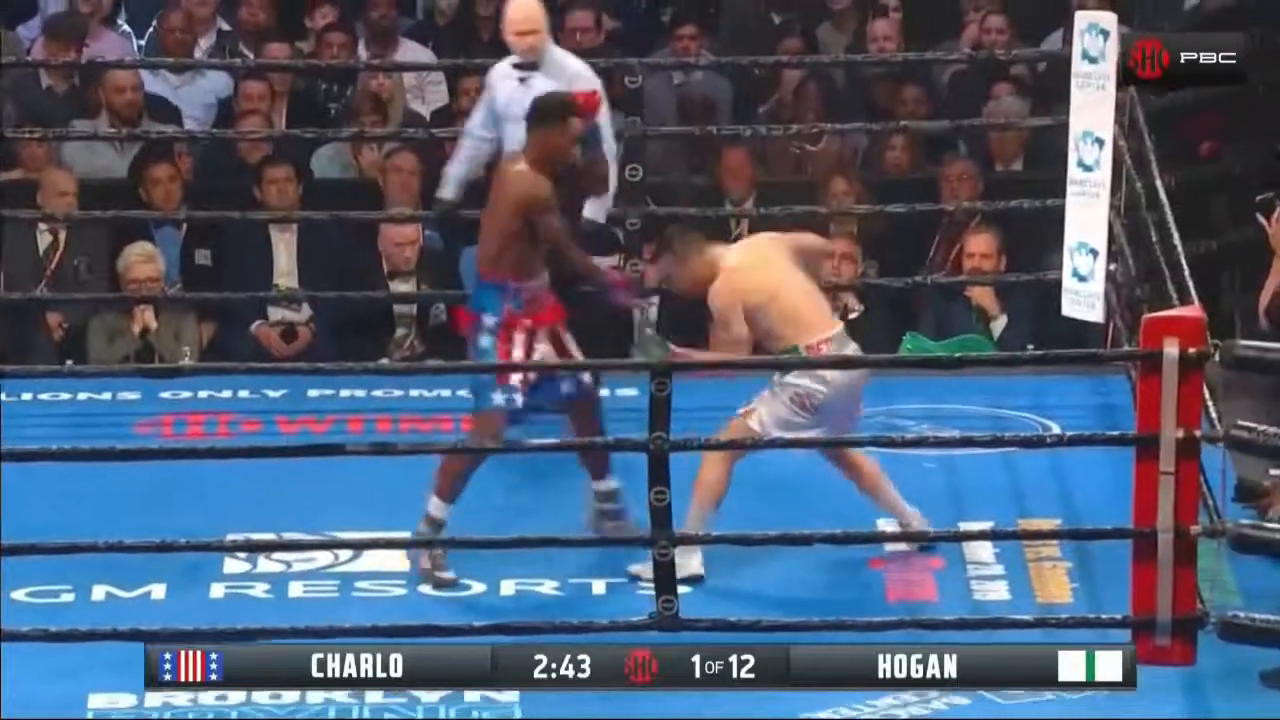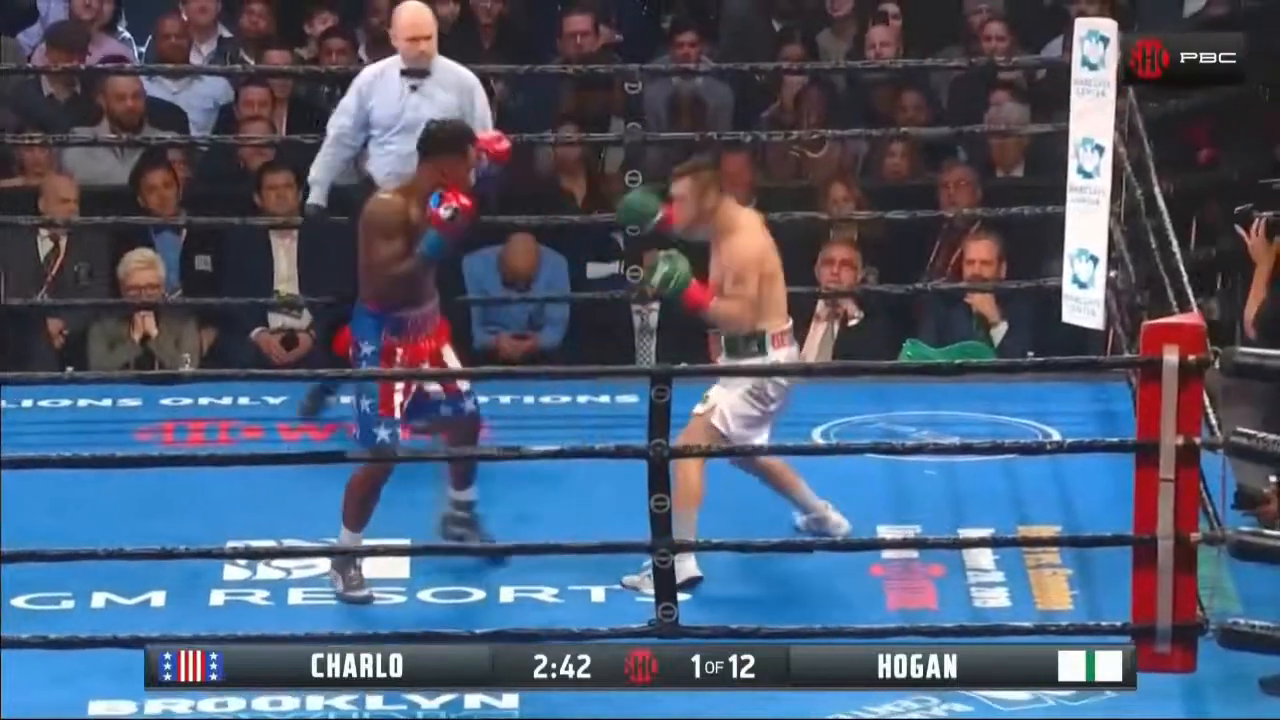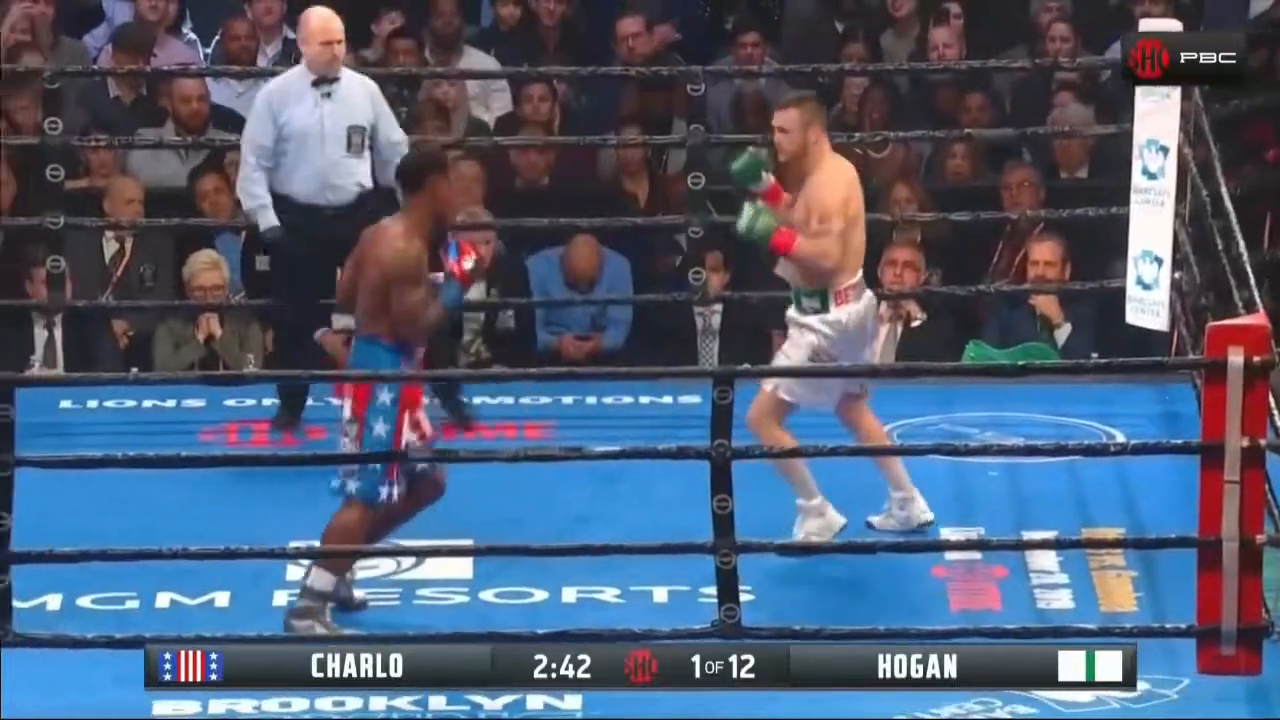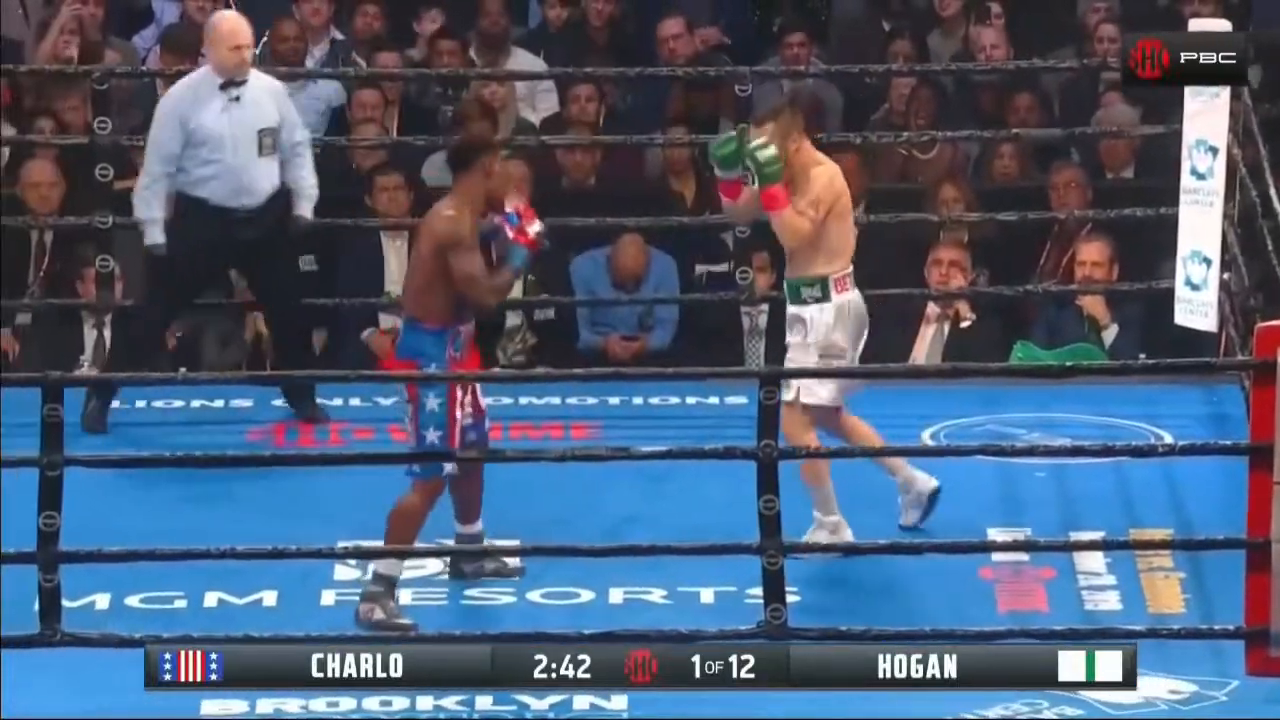
dt=0.4s
person 1, frame 1
left shoulder: (523, 171)
right shoulder: (527, 184)
right elbow: (566, 251)
right wrist: (608, 281)
left hip: (535, 305)
right hip: (502, 311)
left knee: (584, 404)
right knee: (489, 426)
left ankle: (608, 509)
right ankle: (429, 538)
person 1, frame 2
left shoulder: (442, 202)
right shoulder: (386, 207)
right elbow: (387, 282)
right wrist: (439, 237)
left hip: (426, 329)
right hip: (383, 336)
left knee: (466, 422)
right knee: (381, 455)
left ankle: (460, 517)
right ankle: (345, 559)
person 1, frame 3
left shoulder: (381, 233)
right shoulder: (405, 249)
left elbow: (344, 294)
right elbow: (415, 327)
right wrist: (455, 284)
left hip: (393, 371)
right hip: (382, 374)
left knee: (427, 484)
right knee: (366, 497)
left ankle: (337, 567)
right ankle: (307, 606)
person 1, frame 4
left shoulder: (454, 214)
right shoulder: (456, 223)
right elbow: (485, 294)
left wrist: (497, 229)
right wrist: (522, 245)
left hip: (449, 346)
right hip: (434, 351)
left knee: (470, 451)
right knee: (431, 477)
left ankle: (469, 553)
right ankle: (377, 593)
person 2, frame 1
left shoulder: (724, 290)
right shoulder: (758, 245)
left elbow: (734, 359)
right elbow: (820, 247)
left wrist: (673, 357)
left hip: (813, 375)
right hip: (845, 361)
left knee: (721, 448)
right knee: (839, 453)
left ankle: (686, 556)
right ankle: (912, 523)
person 2, frame 2
left shoulder: (743, 242)
right shoulder: (730, 217)
left elbow: (740, 320)
right elbow: (667, 220)
left wrist: (687, 290)
right wrist: (652, 212)
left hip: (764, 362)
right hip: (750, 357)
left knee: (687, 447)
right knee: (744, 453)
left ankle: (680, 561)
right ankle: (823, 518)
person 2, frame 3
left shoulder: (827, 183)
right shoulder: (826, 169)
left elbow: (826, 257)
right elbow: (797, 220)
left wrist: (771, 234)
right wrist: (765, 188)
left hip: (827, 317)
right hip: (849, 307)
left knee: (762, 417)
right knee: (854, 410)
left ankle: (818, 513)
right ankle: (908, 505)
person 2, frame 4
left shoulder: (821, 177)
right shoulder: (794, 171)
left elbow: (795, 238)
right elbow: (738, 211)
left wrist: (769, 184)
right wrist: (728, 169)
left hip: (824, 307)
right hip: (817, 305)
left knee: (797, 425)
right knee: (831, 417)
left ankle: (831, 527)
right ankle: (913, 483)
person 3, frame 1
left shoulder: (576, 75)
right shoulder: (499, 75)
left elbow: (599, 144)
right elbow: (480, 135)
left wrist: (596, 208)
right wrist: (451, 187)
person 3, frame 2
left shoulder: (462, 82)
right shoulder: (372, 79)
left elbow: (481, 147)
right elbow: (341, 137)
right wrist: (317, 192)
right ankle: (330, 379)
person 3, frame 3
left shoulder: (364, 90)
right shoulder: (276, 95)
left elbow: (394, 152)
right elbow: (255, 163)
right wrist: (267, 220)
left hip: (356, 215)
right hip: (294, 219)
right knee: (296, 320)
right ankle: (292, 406)
person 3, frame 4
left shoulder: (272, 91)
right shoulder: (182, 98)
left elbow: (296, 150)
right elbow: (158, 168)
left wrist: (303, 207)
right wrist: (154, 233)
left hip: (264, 219)
right hip: (202, 219)
left knee: (287, 313)
right knee: (162, 309)
left ankle: (302, 399)
right ankle: (103, 394)
